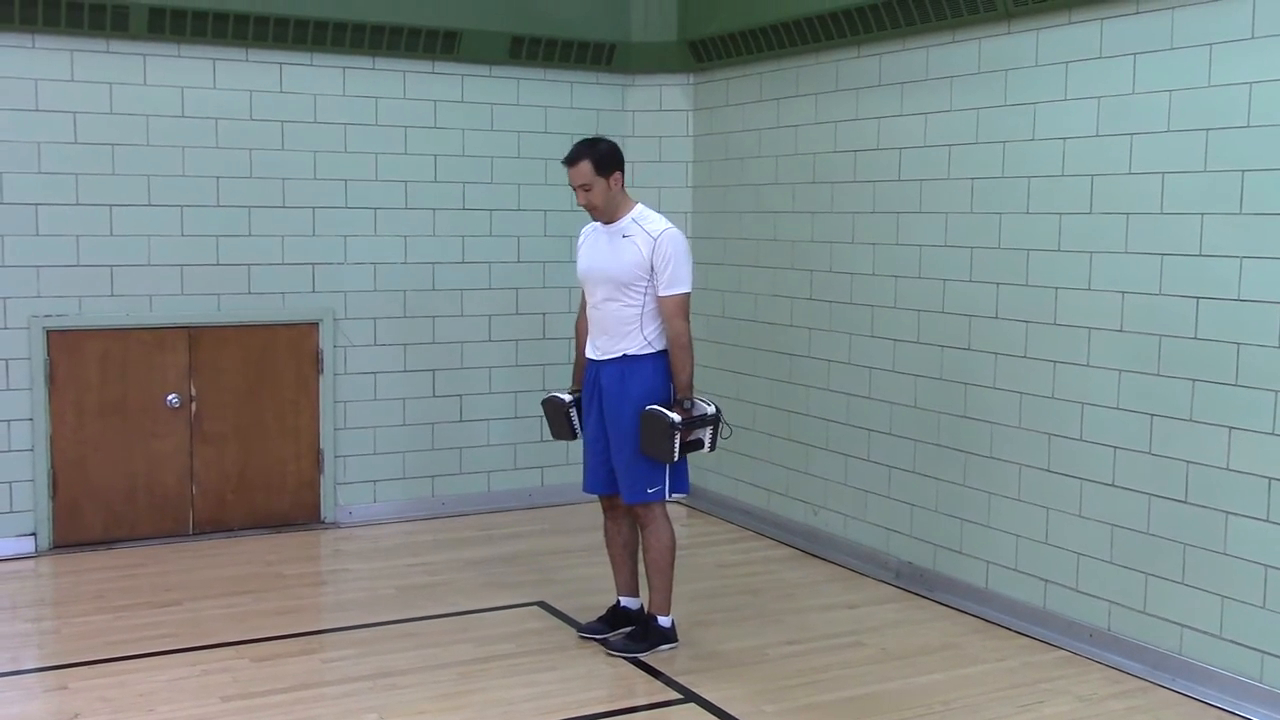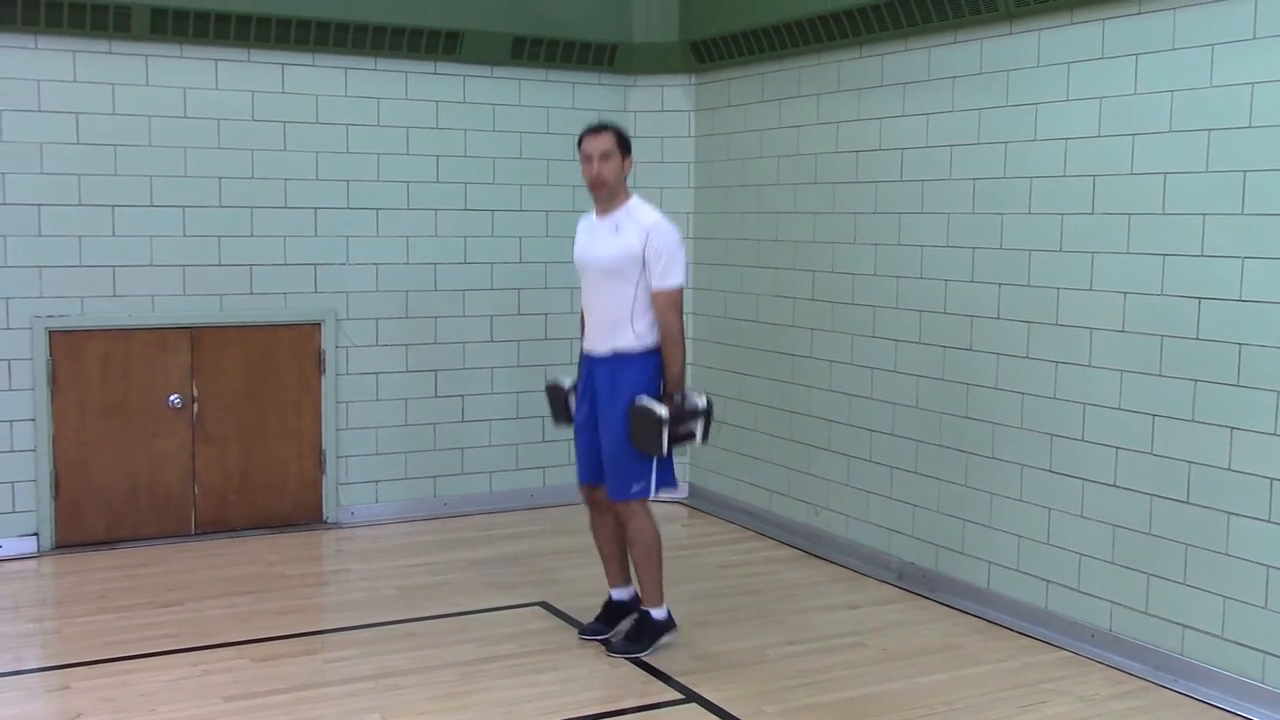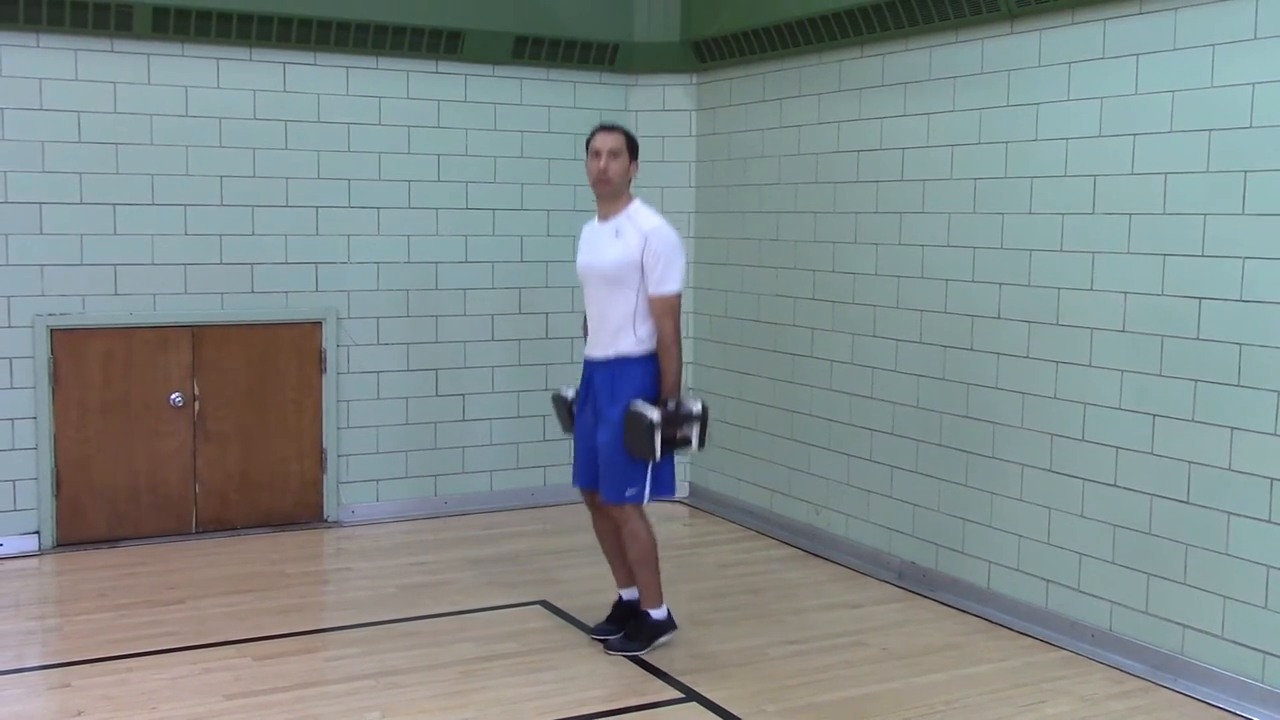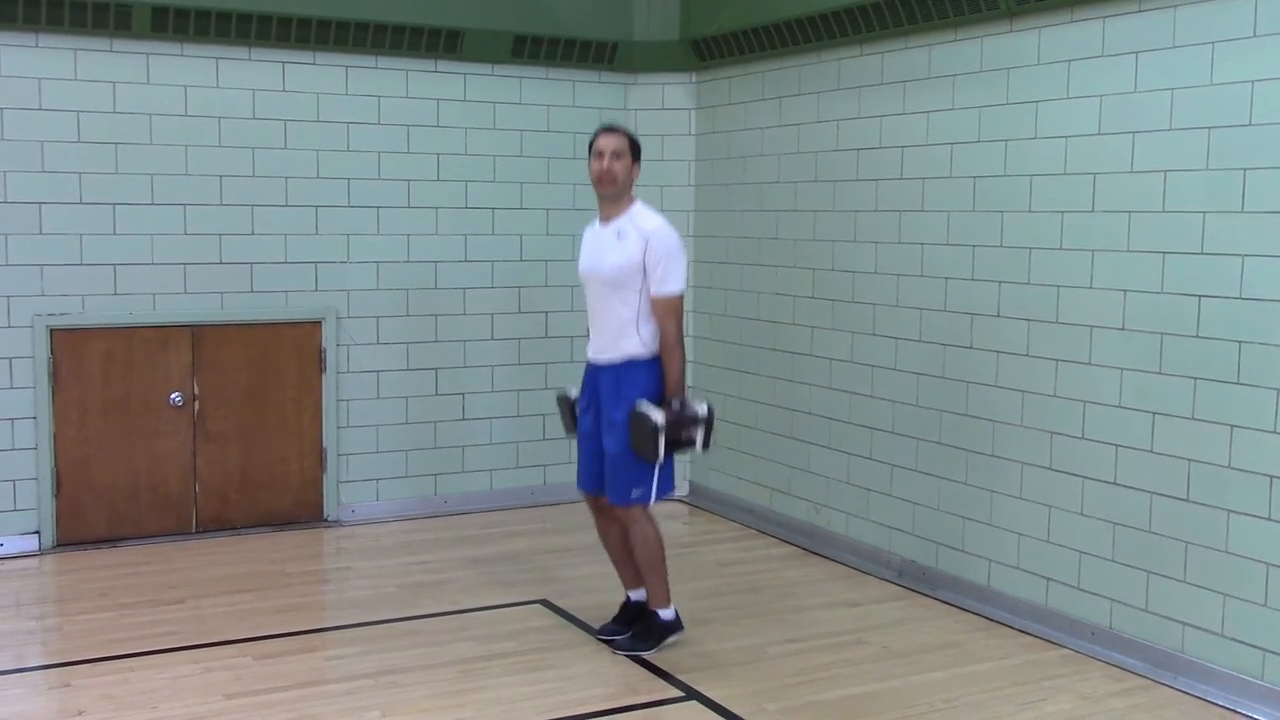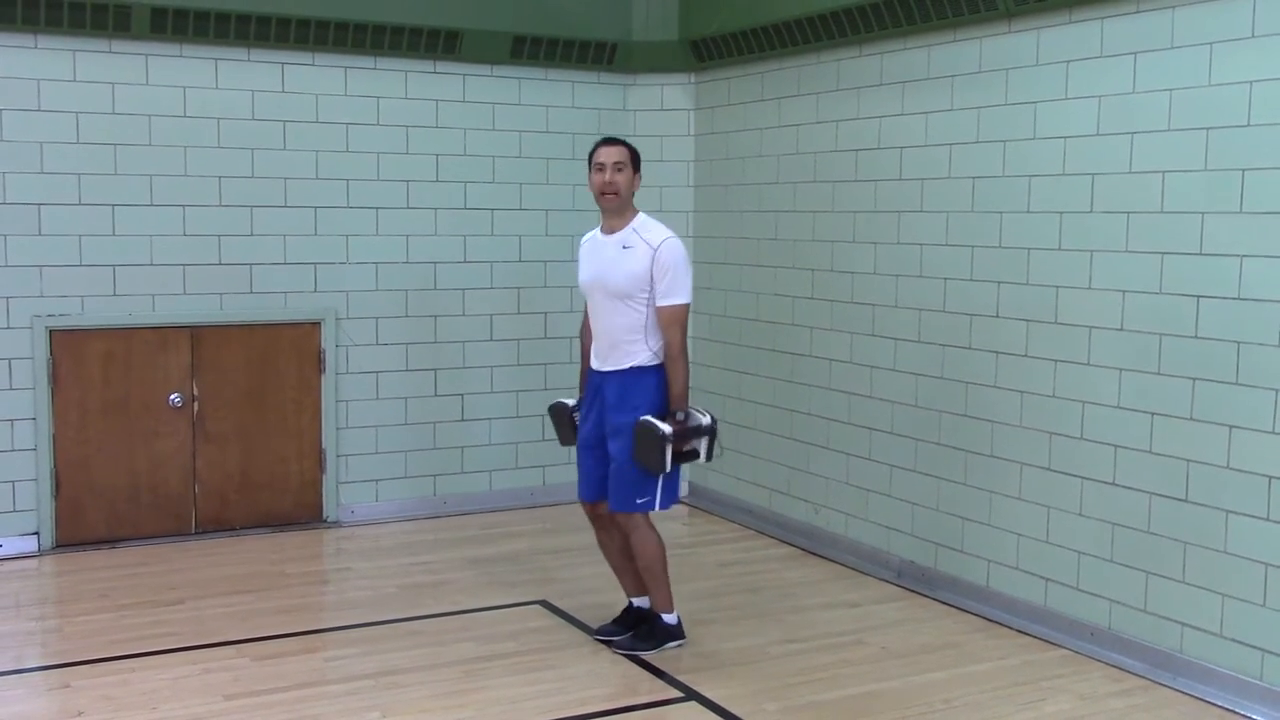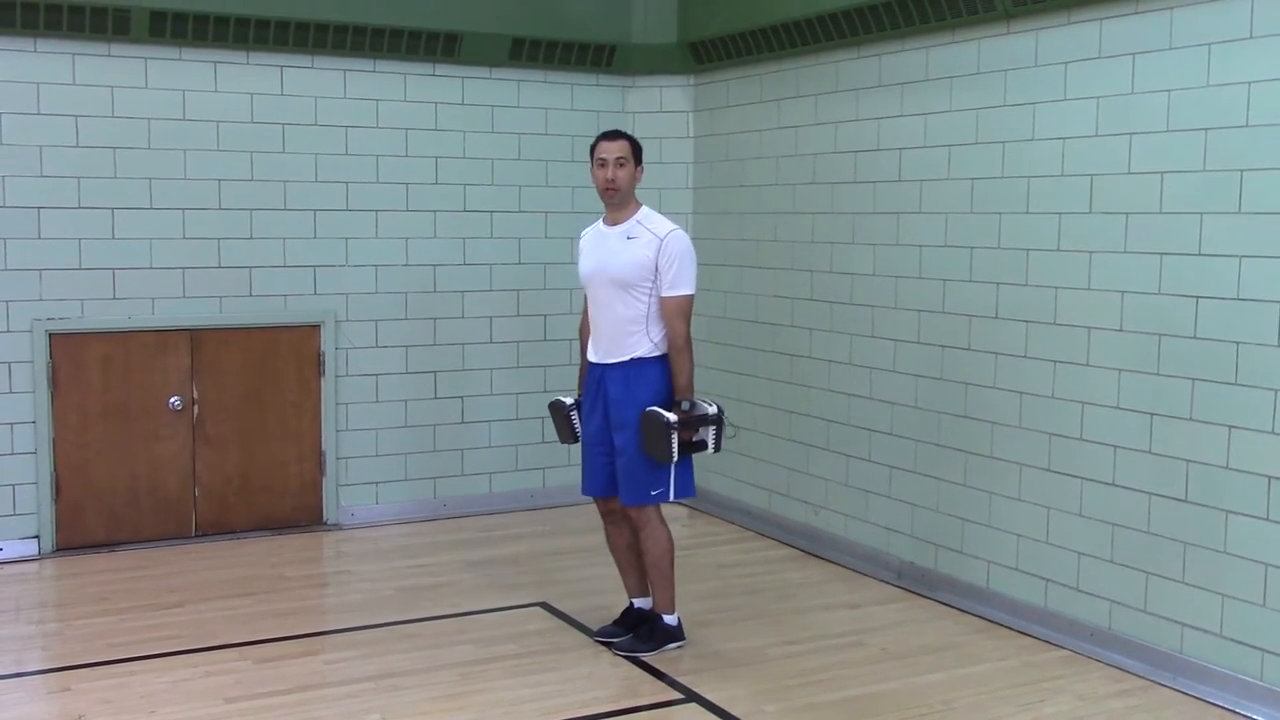
dt=0.4s
person 1, frame 1
left shoulder: (661, 237)
right shoulder: (588, 237)
left elbow: (677, 327)
left wrist: (683, 401)
right wrist: (578, 383)
left hip: (642, 377)
right hip: (600, 377)
left knee: (646, 504)
right knee: (612, 501)
left ankle: (660, 622)
right ankle: (627, 606)
person 1, frame 2
left shoulder: (652, 228)
right shoulder: (585, 227)
left elbow: (669, 319)
left wrist: (674, 395)
right wrist: (582, 372)
left hip: (633, 371)
right hip: (594, 368)
left knee: (628, 499)
right knee: (595, 493)
left ankle: (655, 613)
right ankle: (620, 597)
person 1, frame 3
left shoulder: (653, 232)
right shoulder: (590, 232)
left elbow: (666, 324)
left wrist: (668, 400)
left hip: (633, 376)
right hip: (595, 373)
left knee: (623, 504)
right knee: (596, 497)
left ankle: (655, 614)
right ankle: (629, 598)
person 1, frame 4
left shoulder: (654, 233)
right shoulder: (592, 233)
left elbow: (669, 324)
left wrist: (672, 401)
left hip: (637, 378)
right hip: (597, 375)
left knee: (630, 506)
right knee: (600, 500)
left ankle: (664, 614)
right ankle: (637, 599)
person 1, frame 5
left shoulder: (661, 246)
right shoulder: (589, 244)
left elbow: (674, 339)
left wrist: (678, 413)
right wrist: (585, 389)
left hip: (641, 389)
right hip: (599, 388)
left knee: (628, 512)
right knee: (597, 508)
left ankle: (666, 620)
right ankle: (639, 606)
person 1, frame 6
left shoulder: (665, 238)
right shoulder: (588, 239)
left elbow: (678, 330)
left wrist: (683, 403)
right wrist: (583, 387)
left hip: (644, 380)
right hip: (600, 381)
left knee: (641, 508)
right knee: (609, 504)
left ankle: (667, 622)
right ankle: (639, 608)
